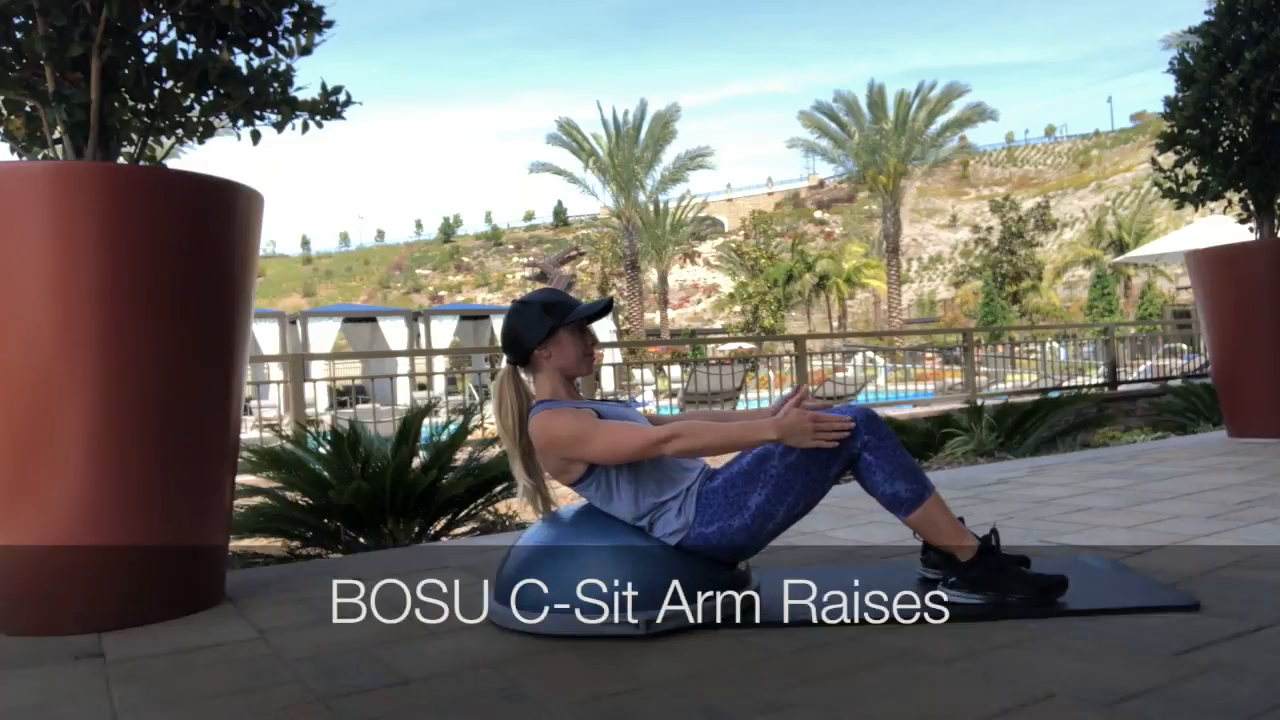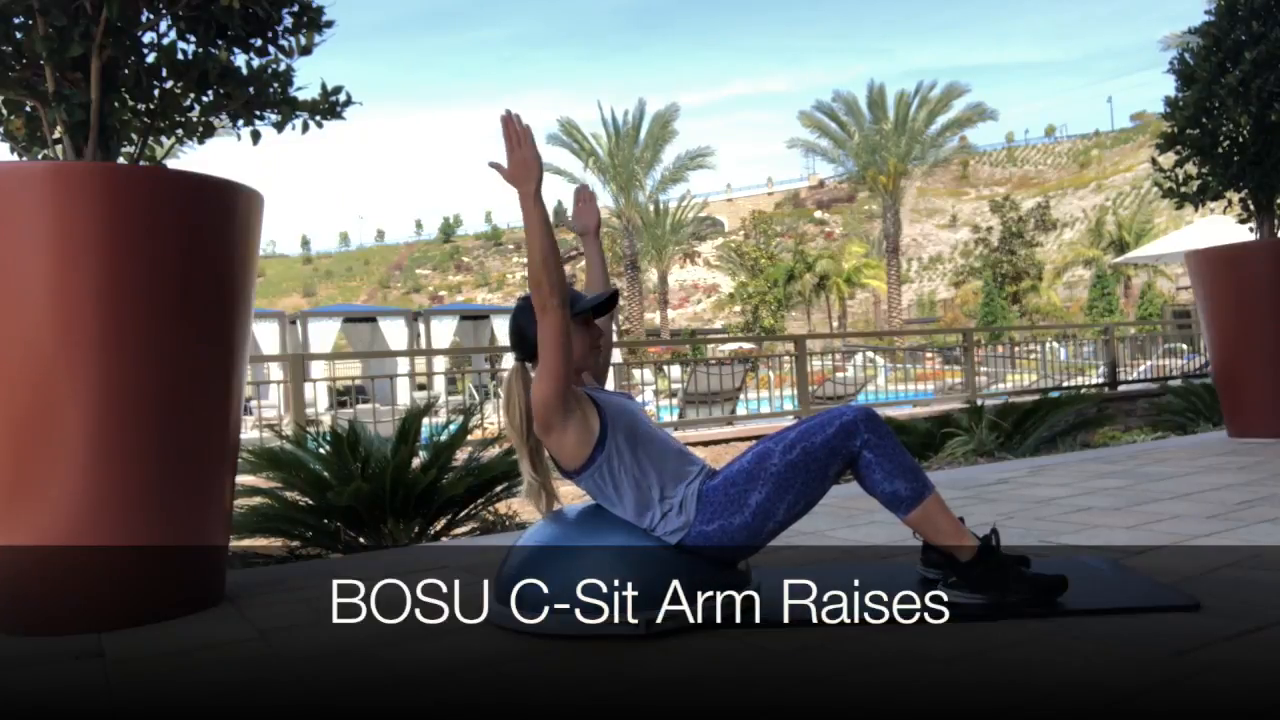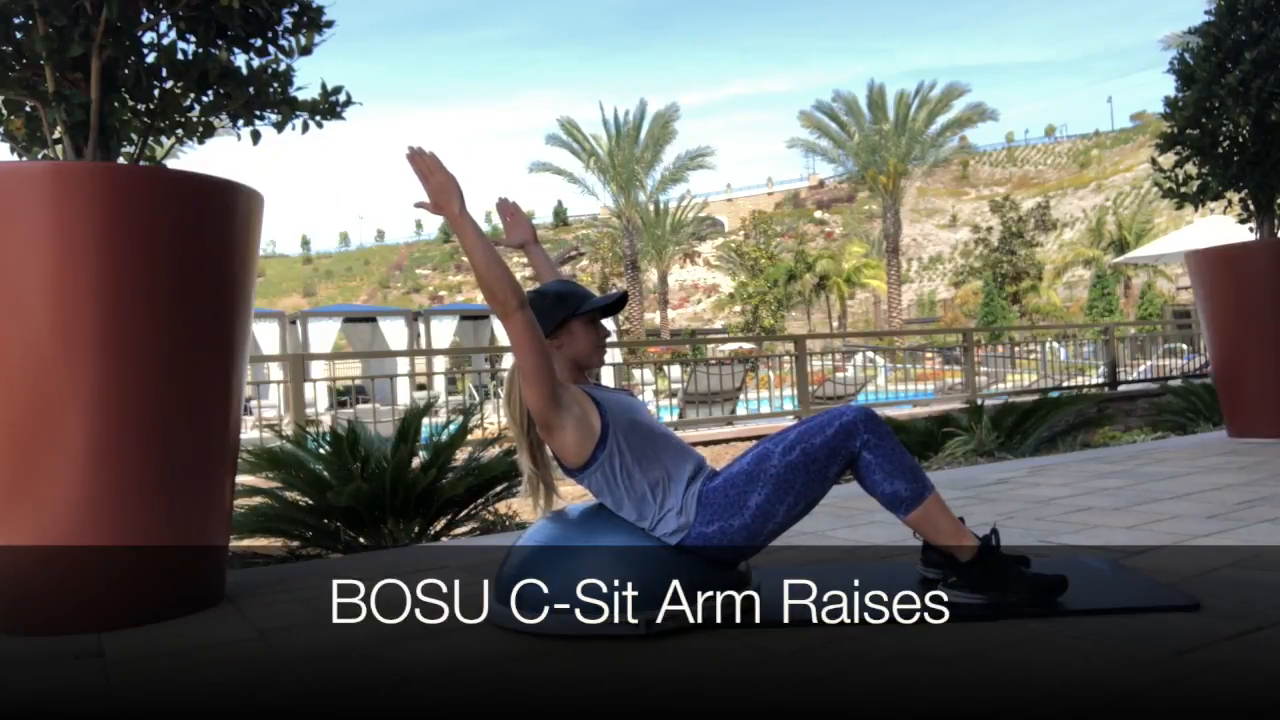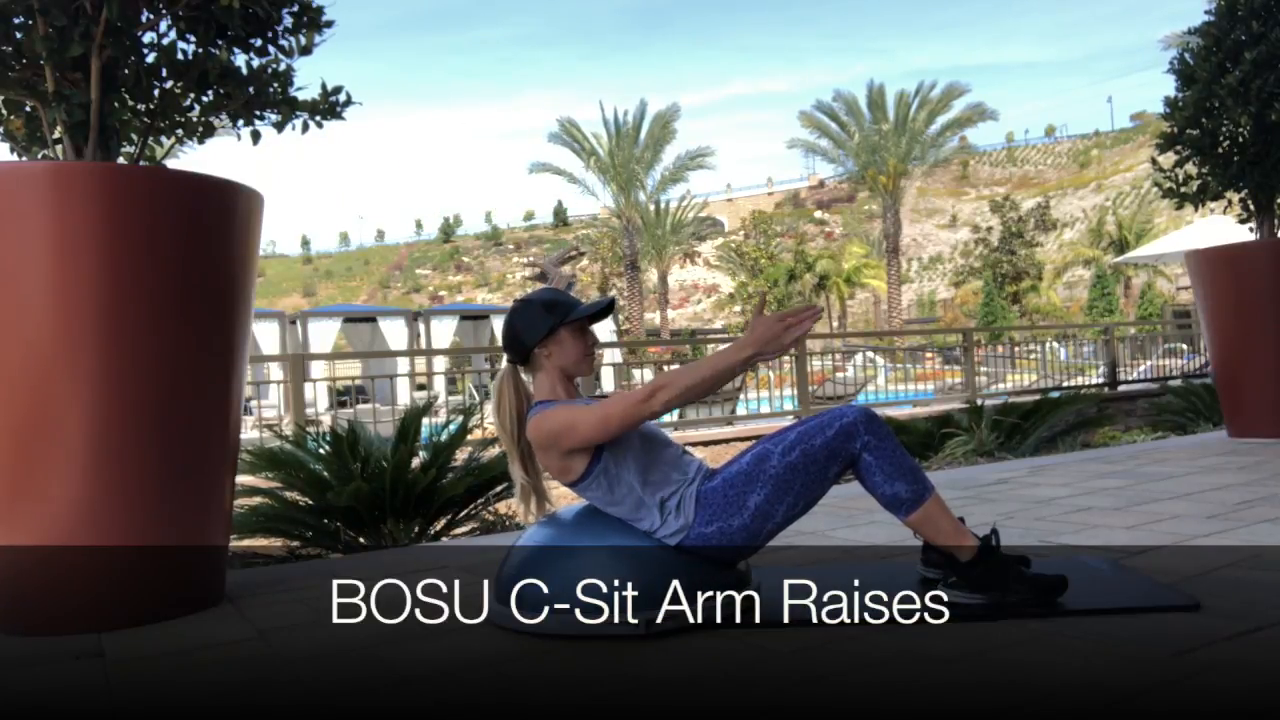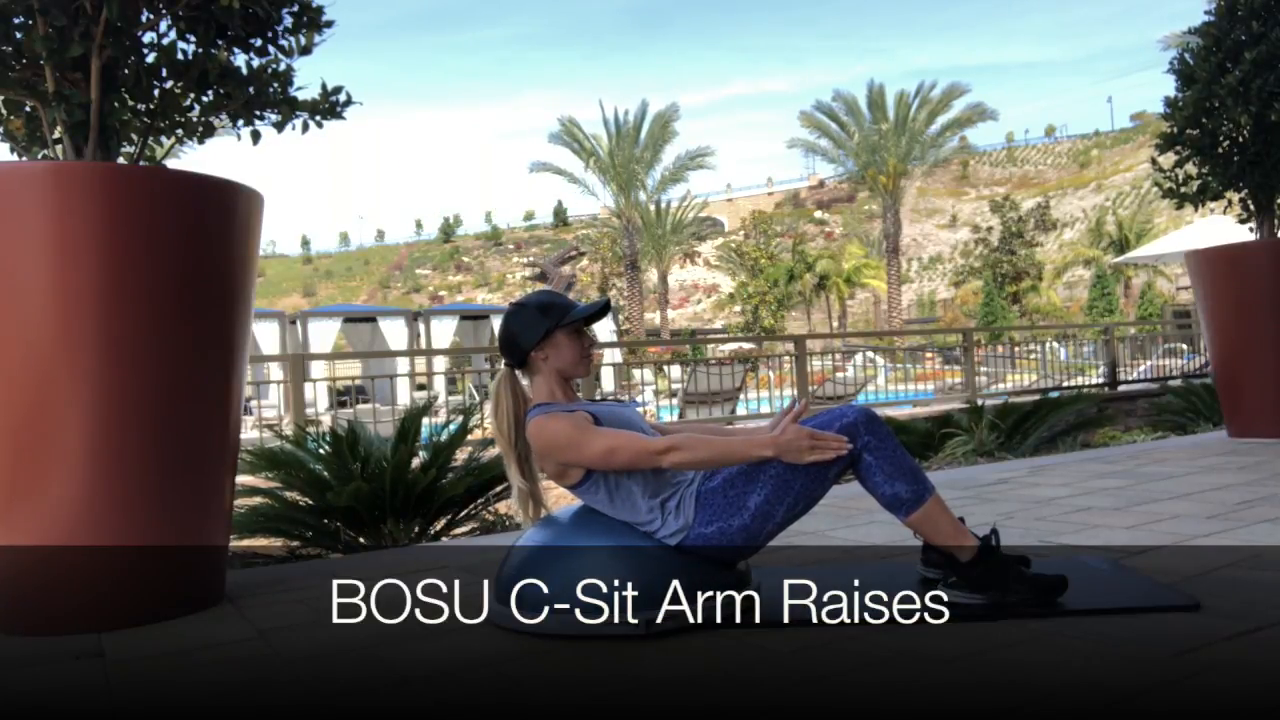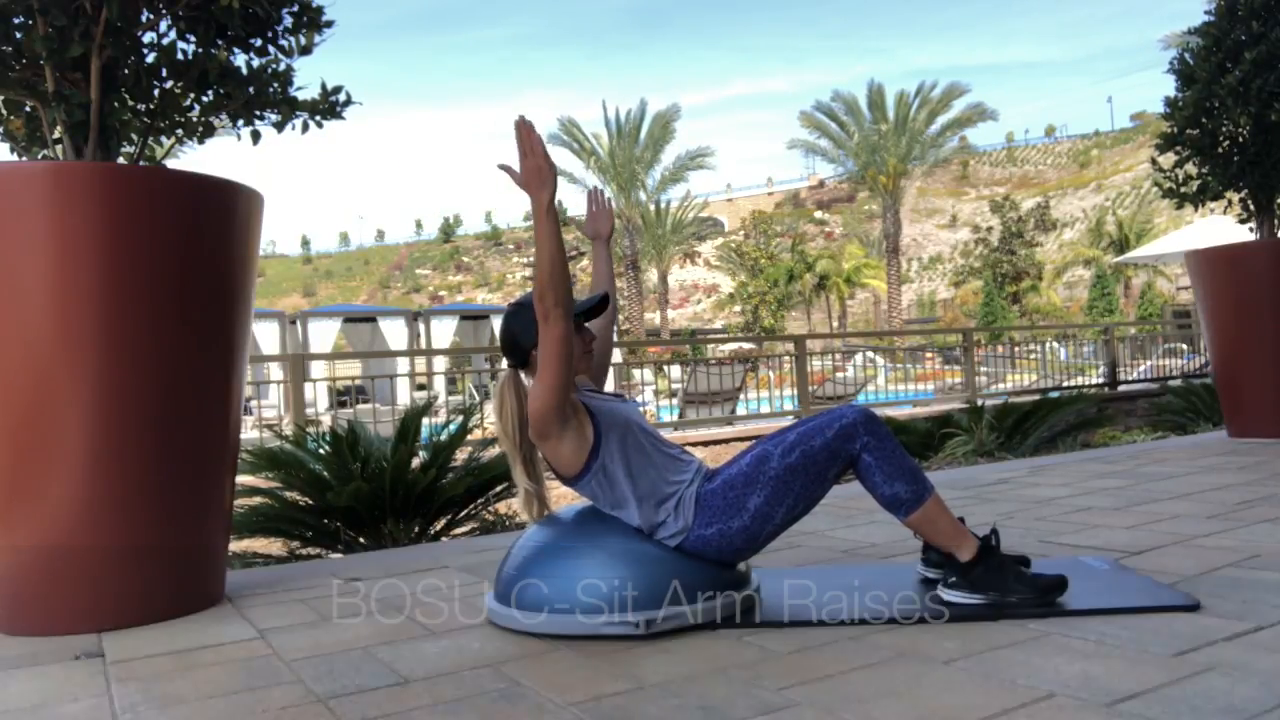
dt=0.7s
person 1, frame 1
left shoulder: (584, 412)
right shoulder: (551, 426)
left elbow: (685, 429)
right elbow: (664, 438)
left wrist: (768, 415)
right wrist: (781, 425)
left hip: (709, 498)
right hip: (702, 523)
left knee: (854, 426)
right knee: (856, 430)
left ankle: (952, 552)
right ankle: (974, 564)
person 1, frame 2
left shoulder: (583, 393)
right shoulder: (555, 410)
left elbow: (596, 312)
right elbow: (550, 306)
left wrist: (591, 237)
right wrist: (530, 191)
left hip: (708, 506)
right hip: (703, 523)
left knee: (853, 426)
right knee: (857, 428)
left ankle: (953, 550)
right ankle: (971, 562)
person 1, frame 3
left shoulder: (580, 394)
right shoulder: (554, 408)
left elbow: (560, 309)
right elbow: (514, 311)
left wrist: (531, 246)
right wrist: (456, 213)
left hip: (710, 505)
right hip: (707, 523)
left knee: (851, 428)
right knee: (857, 427)
left ankle: (955, 552)
right ankle: (972, 563)
person 1, frame 4
left shoulder: (576, 412)
right shoulder: (550, 426)
left elbow: (672, 395)
right elbow: (655, 396)
left wrist: (752, 351)
right wrist: (746, 346)
left hip: (707, 499)
right hip: (702, 522)
left knee: (851, 423)
right knee: (858, 428)
left ankle: (952, 552)
right ankle: (973, 564)
person 1, frame 5
left shoulder: (576, 412)
right shoulder: (548, 430)
left elbow: (671, 431)
right elbow: (661, 454)
left wrist: (761, 432)
right wrist: (769, 447)
left hip: (708, 502)
right hip: (702, 521)
left knee: (852, 425)
right knee: (858, 428)
left ankle: (950, 550)
right ankle: (973, 564)
person 1, frame 6
left shoulder: (581, 396)
right shoulder: (550, 417)
left elbow: (600, 314)
right elbow: (553, 315)
left wrist: (602, 244)
right wrist: (542, 201)
left hip: (708, 502)
right hip: (704, 523)
left knee: (850, 426)
right knee: (857, 429)
left ankle: (951, 552)
right ankle: (974, 565)
